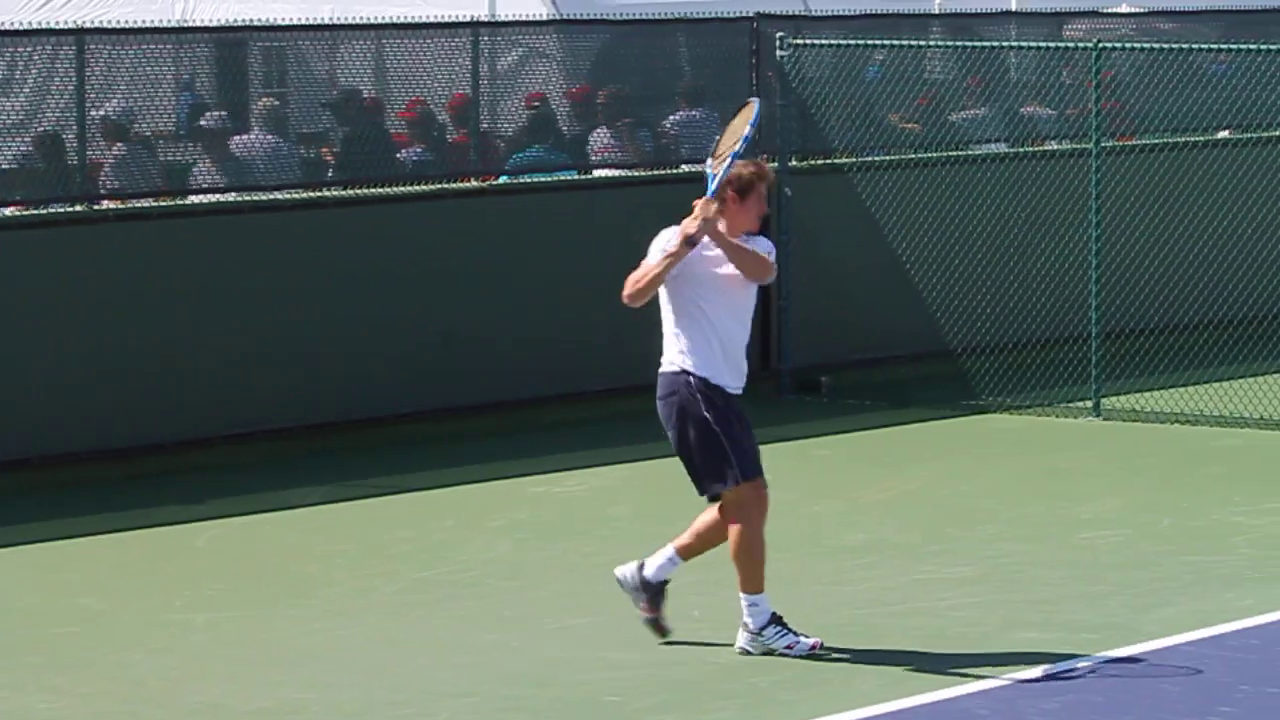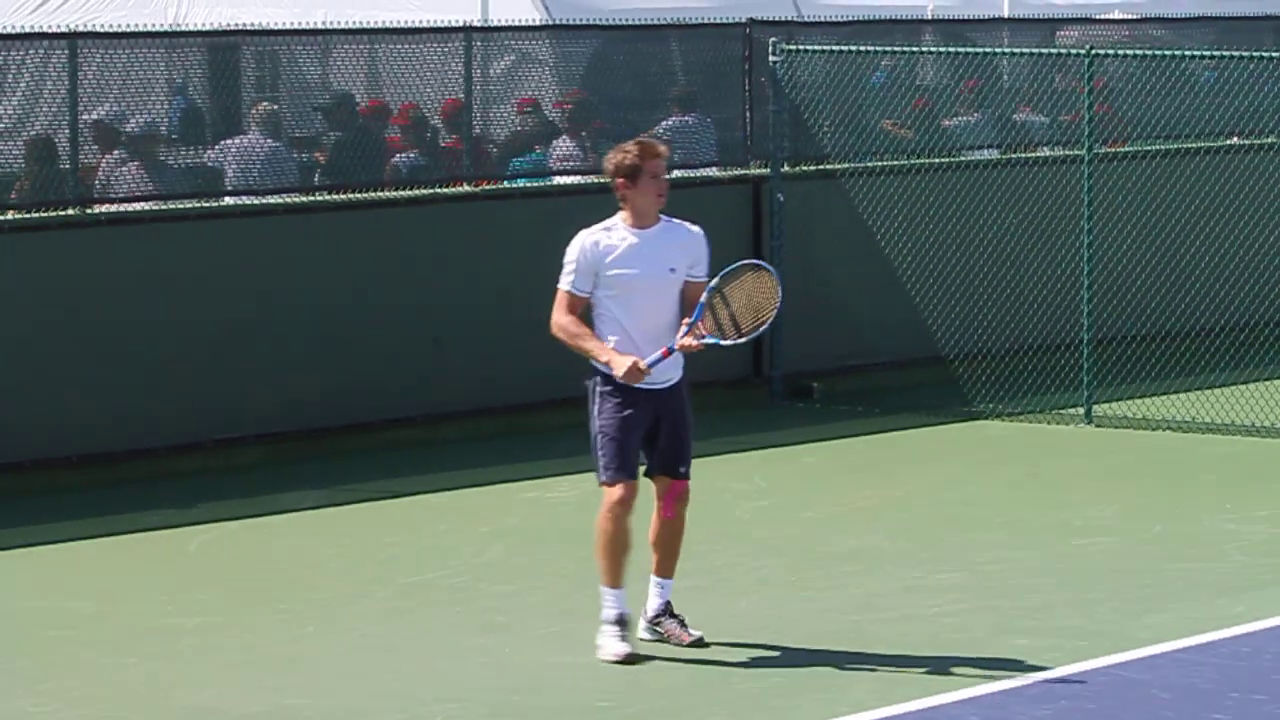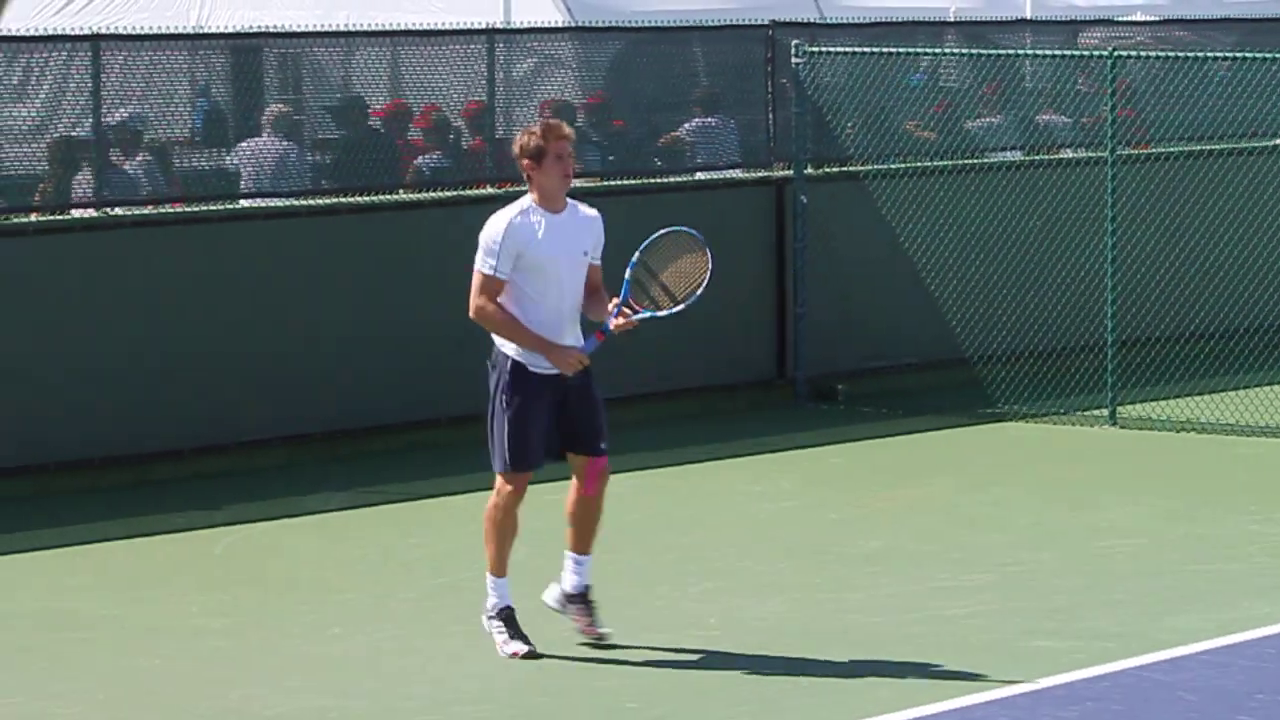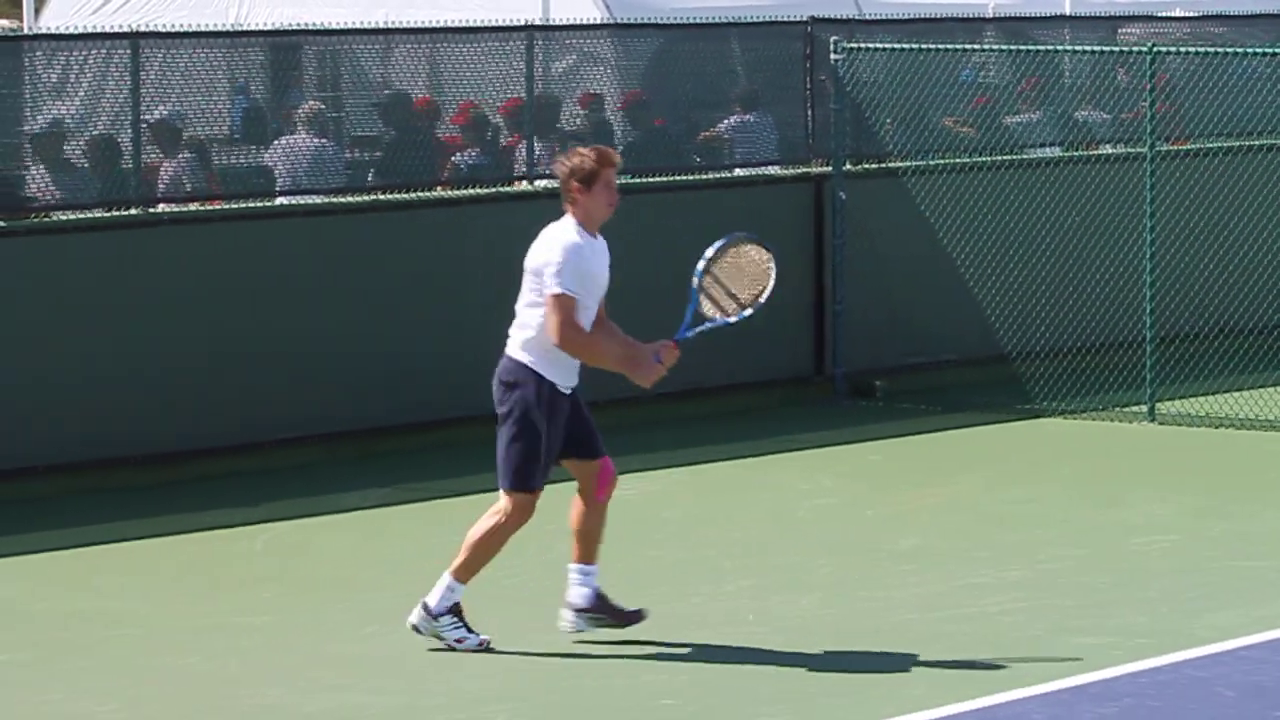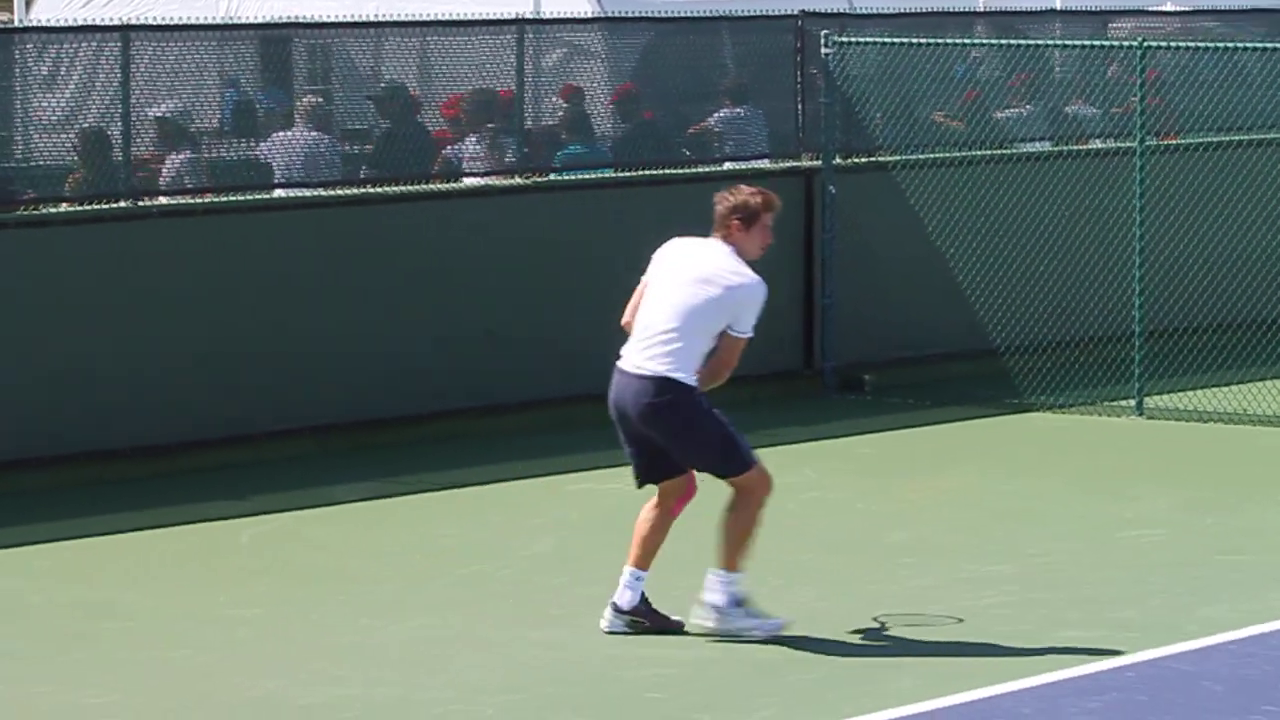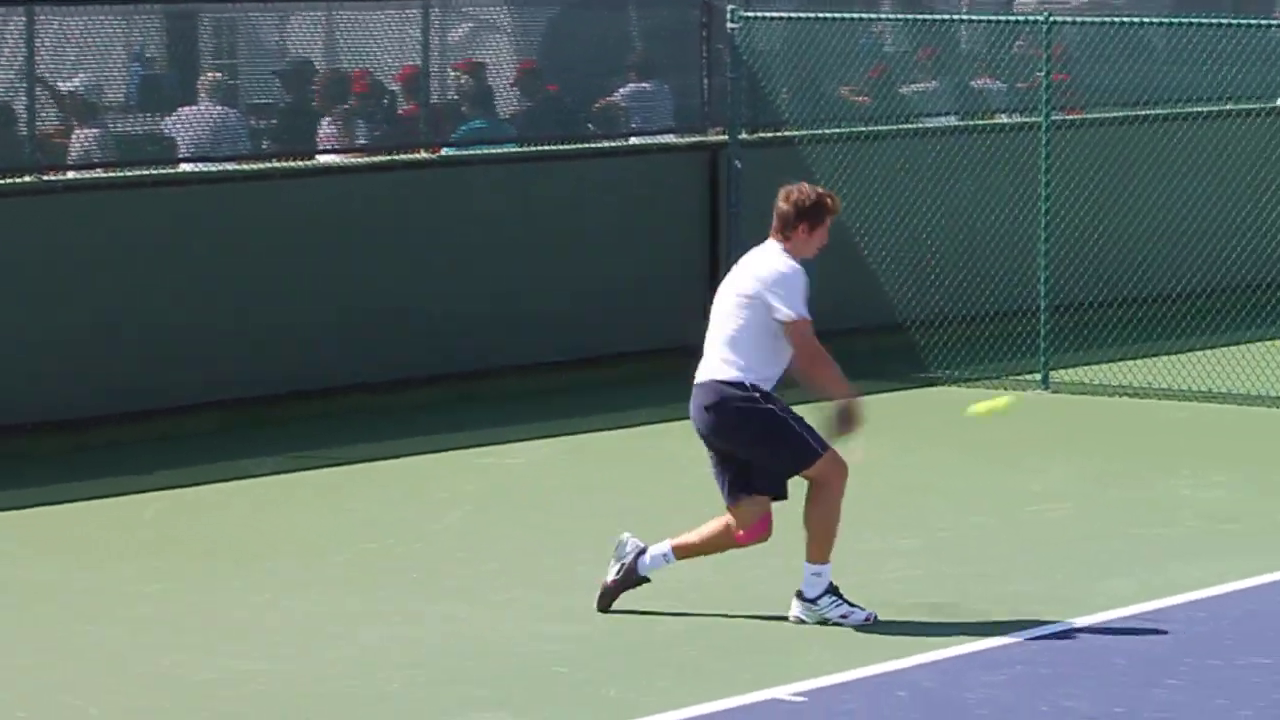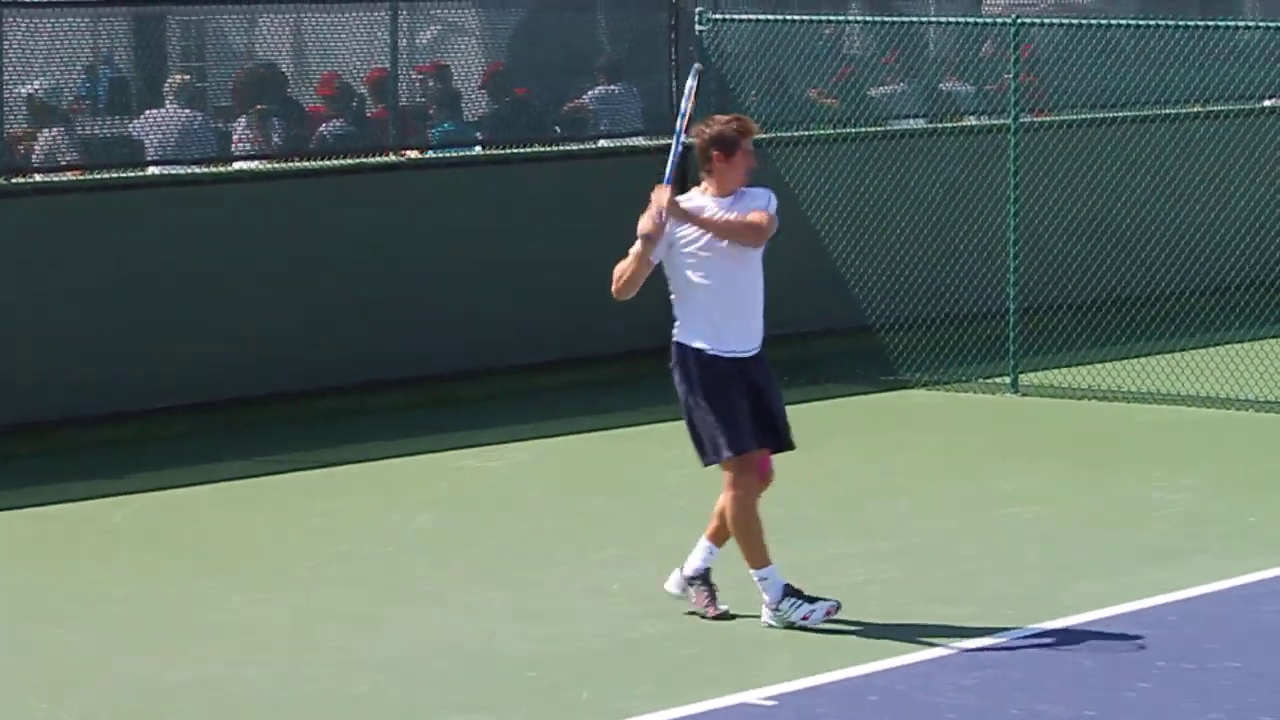
dt=0.5s
person 1, frame 1
left shoulder: (758, 248)
right shoulder: (675, 240)
left elbow: (757, 272)
right elbow: (633, 293)
left wrist: (720, 232)
right wrist: (682, 245)
left hip: (726, 392)
right hip: (689, 387)
left knee: (740, 507)
right knee: (747, 499)
left ankle: (649, 574)
right ankle: (757, 625)
person 1, frame 2
left shoulder: (689, 238)
right shoulder: (591, 244)
left elbow: (698, 304)
right elbow: (562, 320)
left wrist: (693, 332)
right wrist: (610, 357)
left hip: (669, 384)
right hip: (617, 387)
left knee: (675, 494)
right knee: (619, 496)
left ankle: (658, 609)
right ankle: (613, 617)
person 1, frame 3
left shoulder: (589, 221)
right shoulder: (507, 227)
right elbow: (481, 306)
left wrist: (608, 311)
right wrist: (551, 349)
left hip: (571, 367)
right hip: (521, 369)
left knee: (593, 472)
right knee: (512, 487)
left ankle: (574, 588)
right ankle: (499, 607)
person 1, frame 4
left shoulder: (595, 246)
right shoulder: (564, 247)
left elbow: (596, 324)
right elbow: (566, 333)
left wrist: (645, 349)
right wrist: (631, 366)
left hip: (557, 385)
right hip: (530, 380)
left knee: (600, 475)
right knee: (518, 504)
left ankle: (583, 599)
right ankle: (438, 607)
person 1, frame 5
left shoulder: (673, 249)
right shoulder: (748, 287)
left elbow: (630, 319)
right elbow: (719, 370)
left hip: (622, 387)
right hip: (666, 394)
left knee: (677, 490)
right knee: (755, 482)
left ankle: (626, 604)
right ankle: (720, 597)
person 1, frame 6
left shoulder: (765, 264)
right shoulder: (782, 273)
left elbow: (790, 356)
right elbow: (808, 353)
left wrist: (833, 390)
right wrist: (847, 397)
left hip: (710, 400)
right hip: (735, 396)
left knee: (749, 528)
right knee: (832, 471)
left ankle: (641, 560)
right ankle: (814, 593)
person 1, frame 7
left shoulder: (760, 200)
right shoulder: (669, 217)
left elbow: (757, 232)
right elbow: (621, 288)
left wrist: (690, 214)
right wrist: (645, 242)
left hip: (750, 357)
right hip: (699, 359)
left knee: (759, 474)
right knee: (741, 474)
left ankle: (693, 572)
right ankle: (777, 597)
